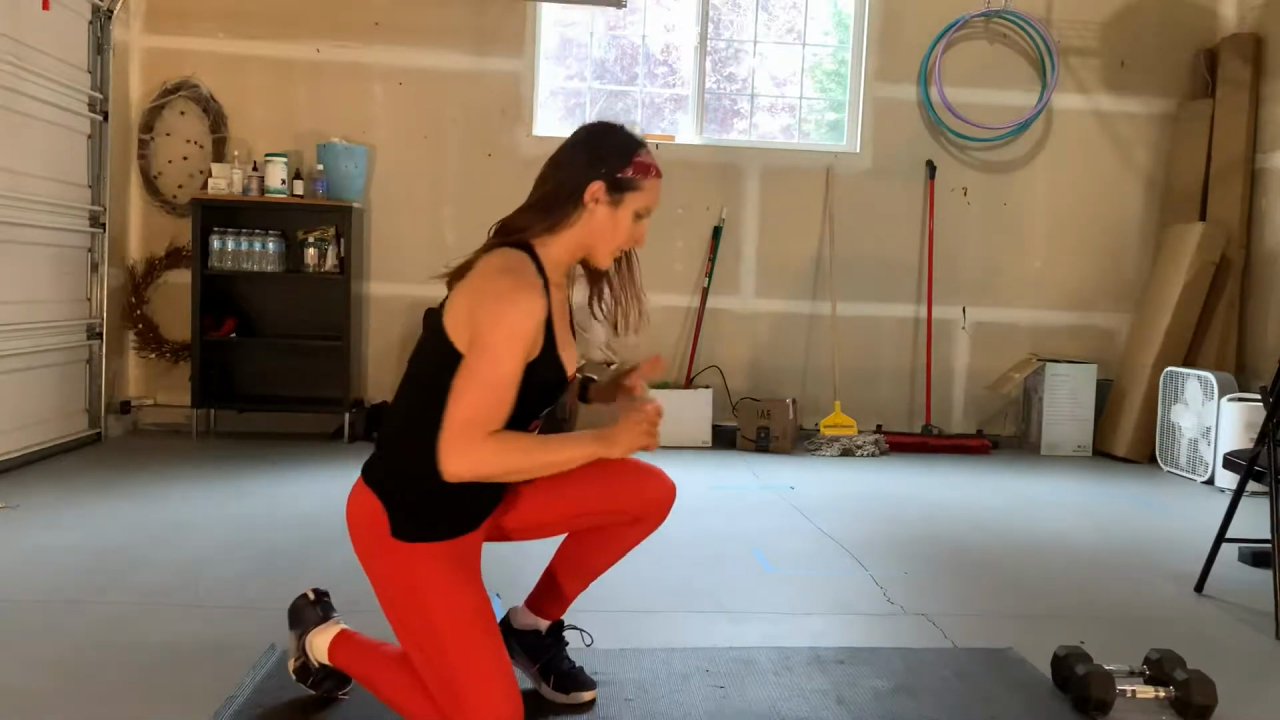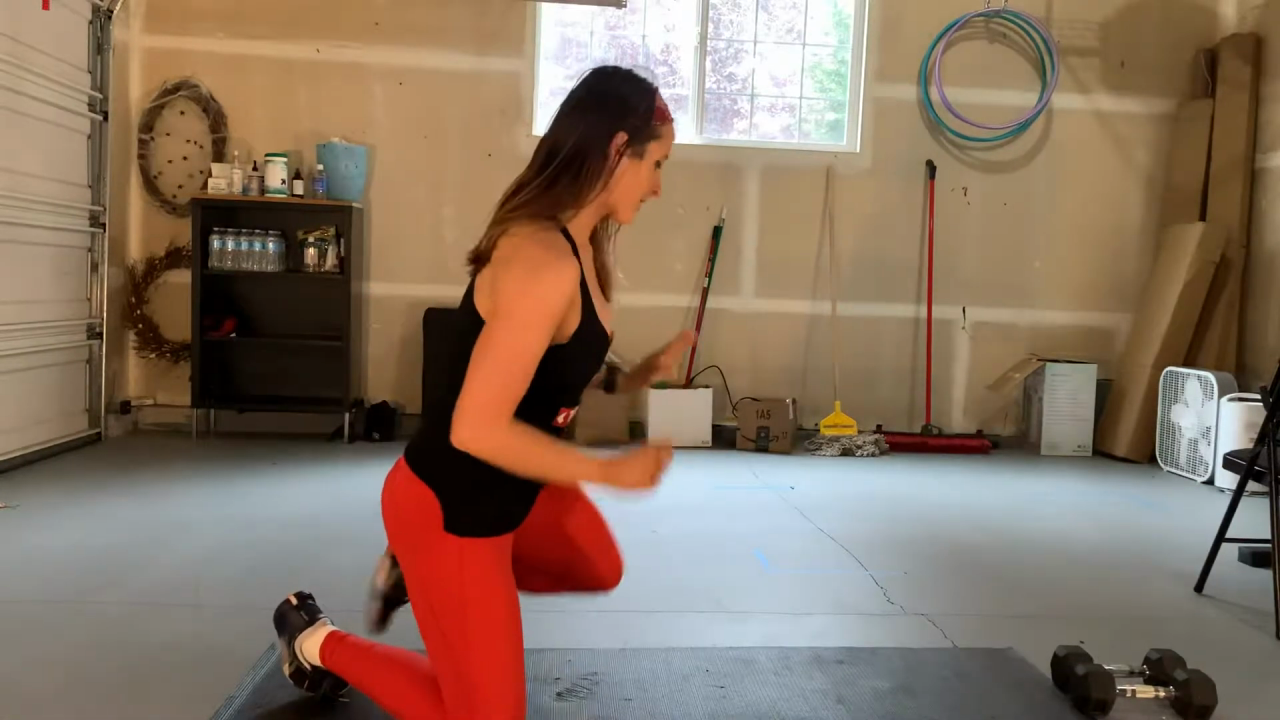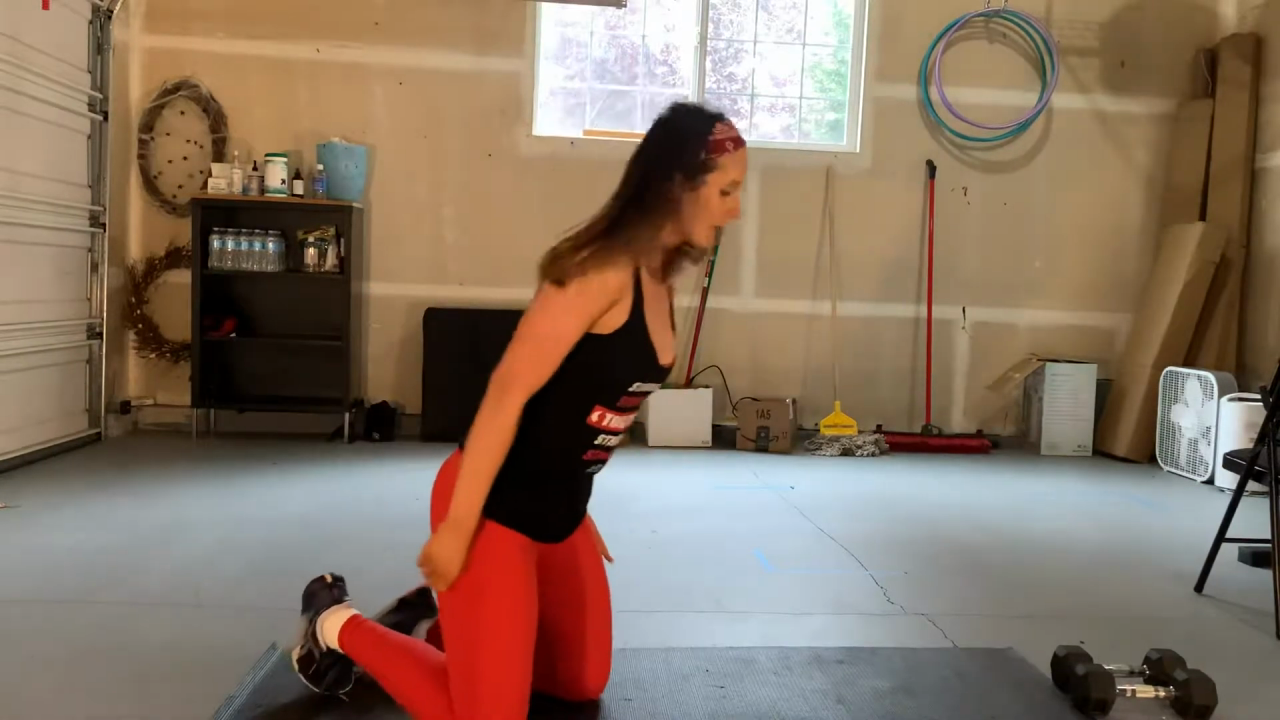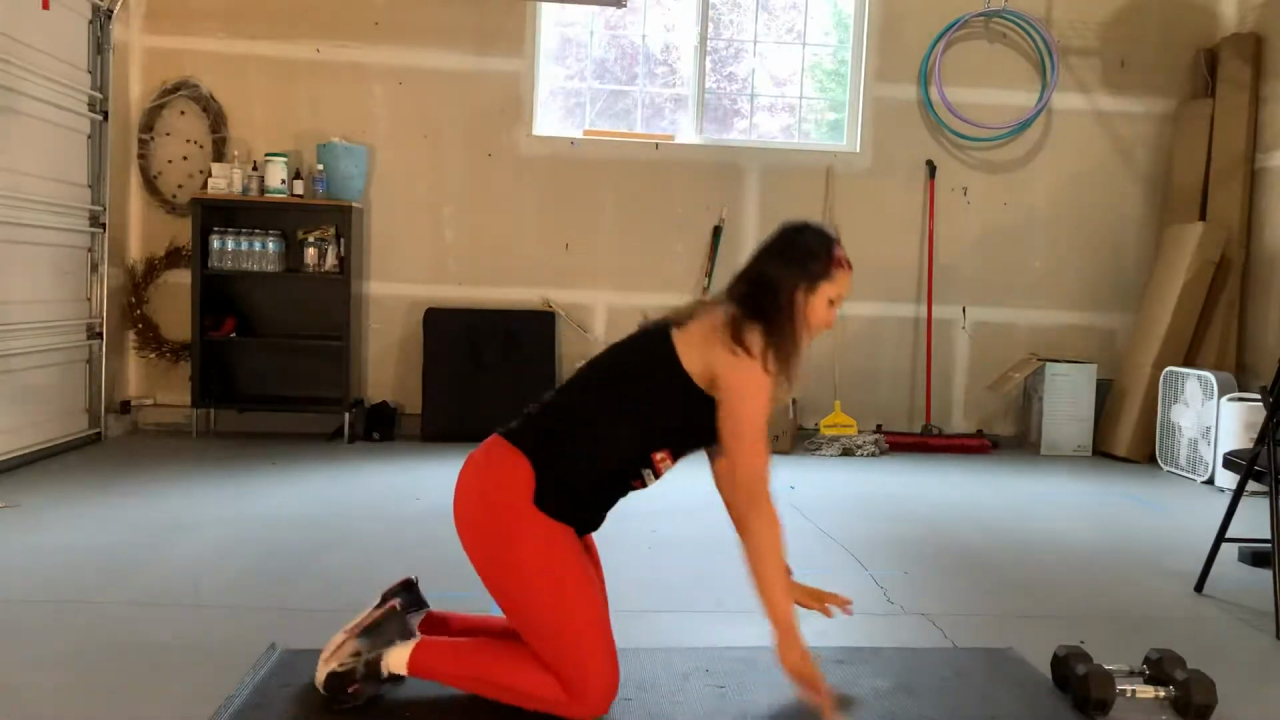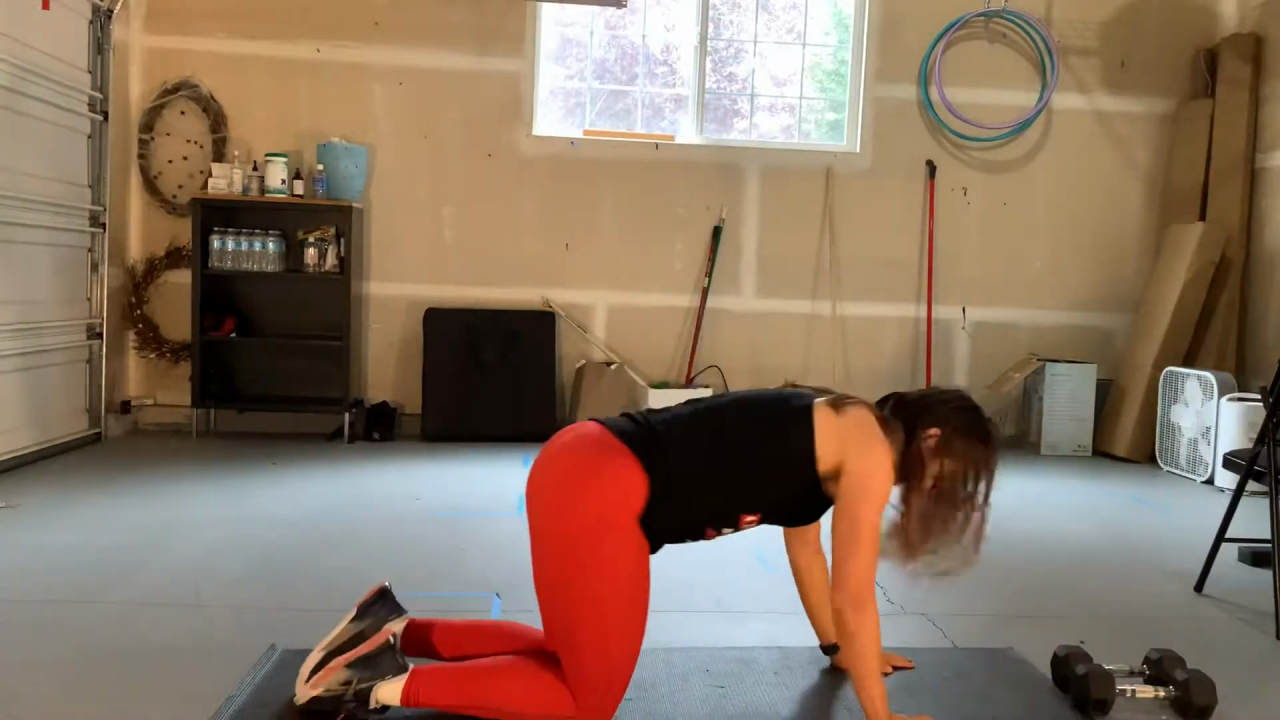
dt=0.4s
person 1, frame 1
left shoulder: (551, 278)
right shoulder: (515, 290)
right elbow: (463, 455)
left wrist: (600, 393)
right wrist: (604, 441)
left hip: (486, 495)
right hip: (410, 519)
left knee: (651, 493)
left ankle: (532, 627)
right ankle: (328, 639)
person 1, frame 2
left shoulder: (568, 241)
right shoulder: (544, 261)
right elbow: (478, 427)
left wrist: (623, 378)
right wrist: (610, 468)
left hip: (508, 485)
right hip: (449, 505)
left knee: (600, 570)
left ankle: (413, 573)
right ankle: (317, 640)
person 1, frame 3
left shoulder: (656, 276)
right shoulder: (604, 269)
right elbow: (506, 396)
right wrist: (455, 526)
left hip: (561, 513)
right hip: (496, 508)
left ankle: (434, 631)
right ankle: (338, 623)
person 1, frame 4
left shoulder: (726, 338)
right shoulder: (743, 346)
left elbow: (735, 483)
right elbow: (752, 499)
left wrist: (783, 584)
right wrist: (787, 636)
left hip: (546, 507)
right hip: (514, 501)
left knee: (577, 661)
left ankle: (415, 621)
right ankle: (398, 651)
person 1, frame 5
left shoulder: (834, 430)
right shoulder: (871, 448)
left elbow: (805, 549)
right elbow: (854, 600)
left wrist: (837, 648)
left hip: (577, 468)
right hip: (599, 496)
left knee: (578, 659)
left ankle: (394, 631)
